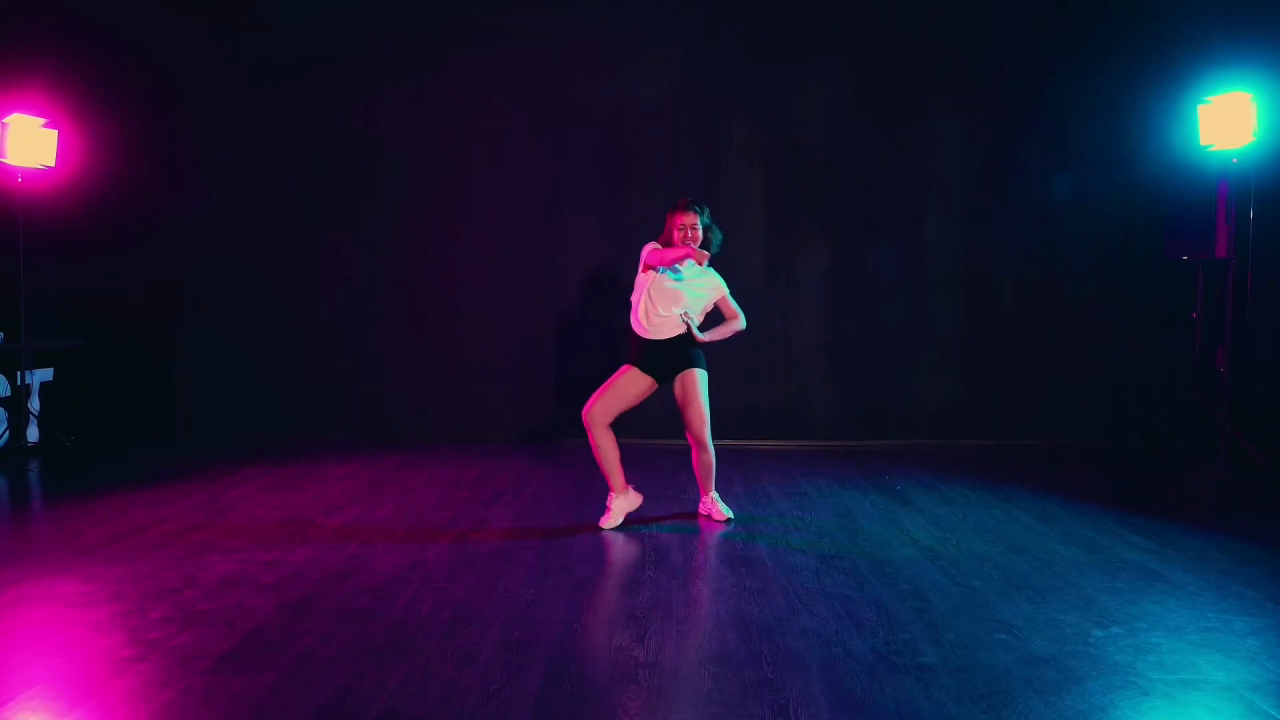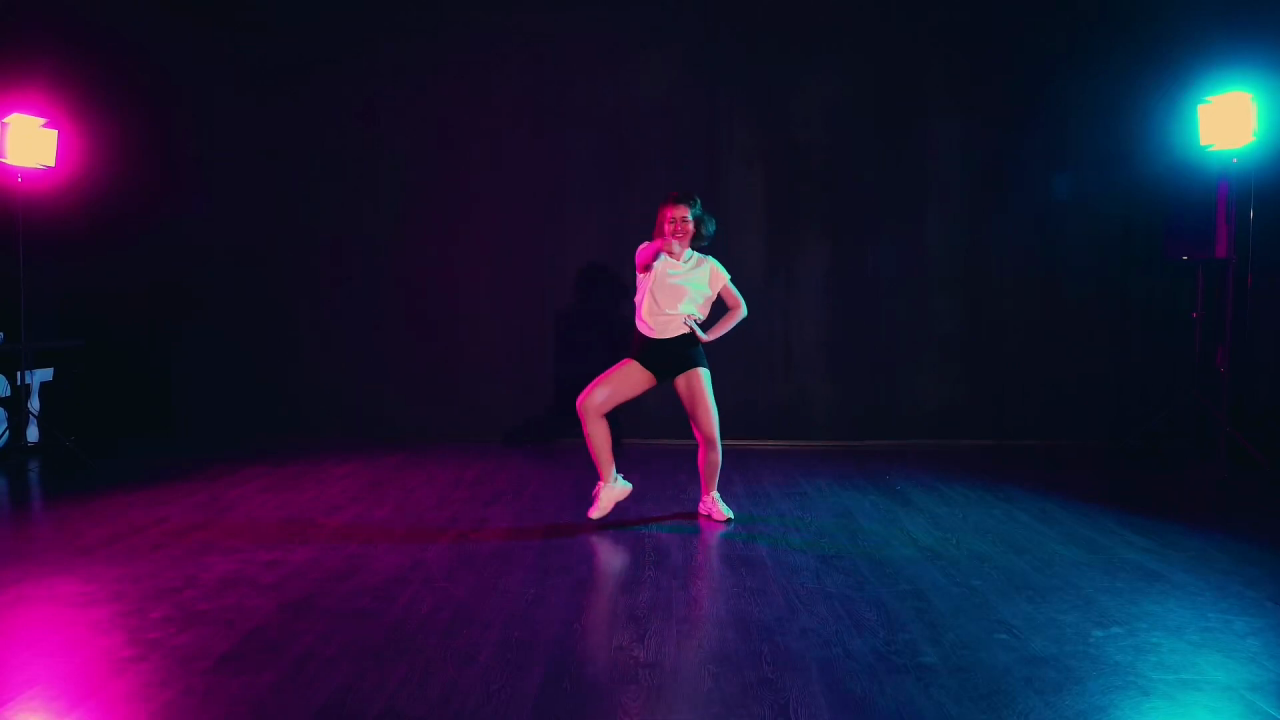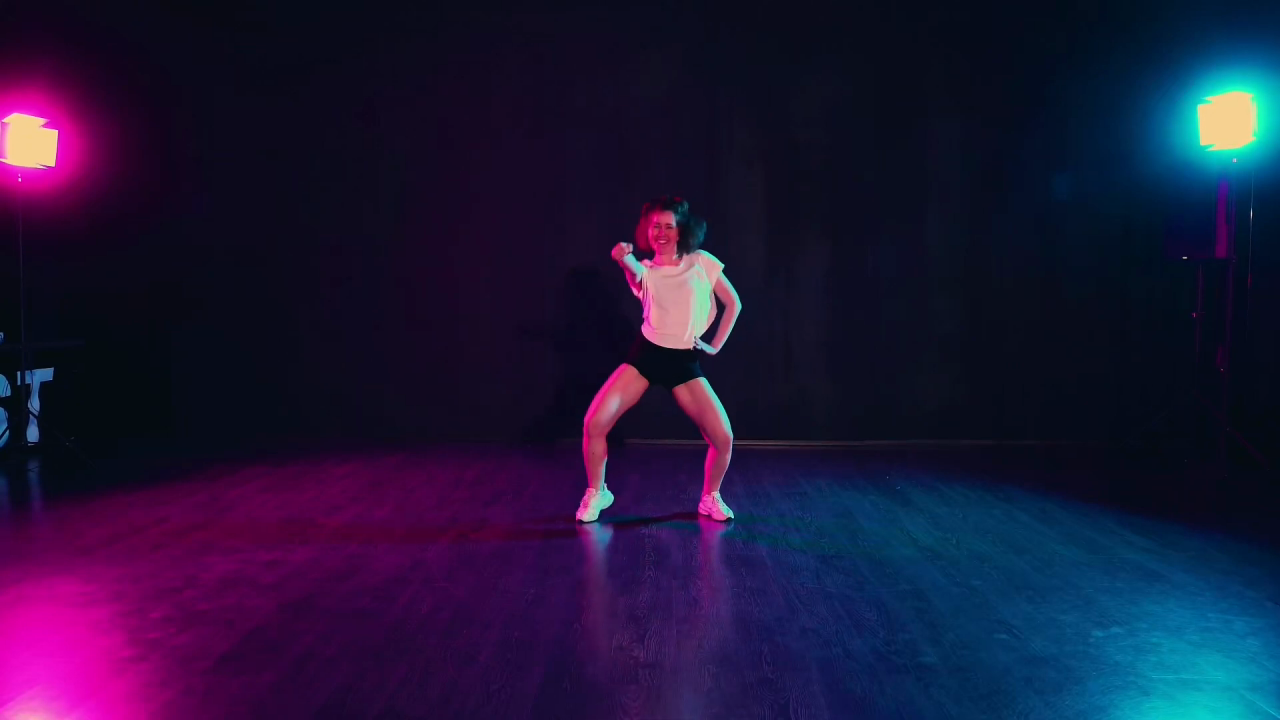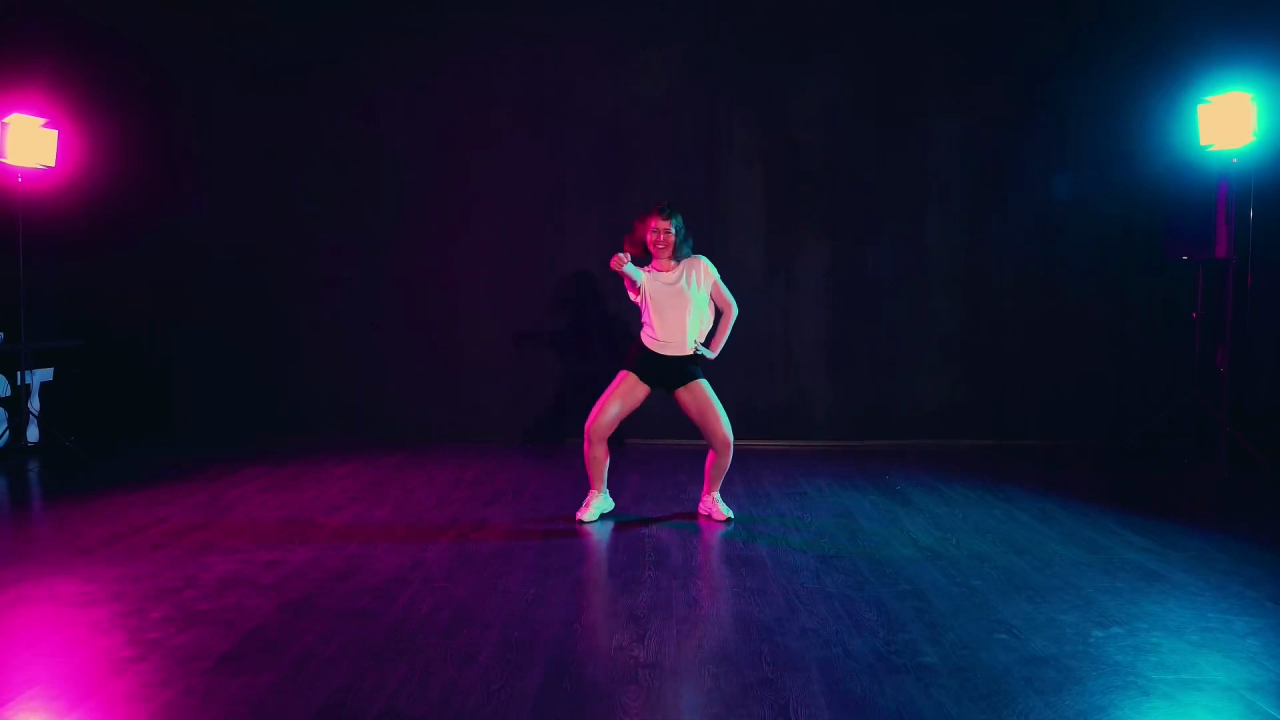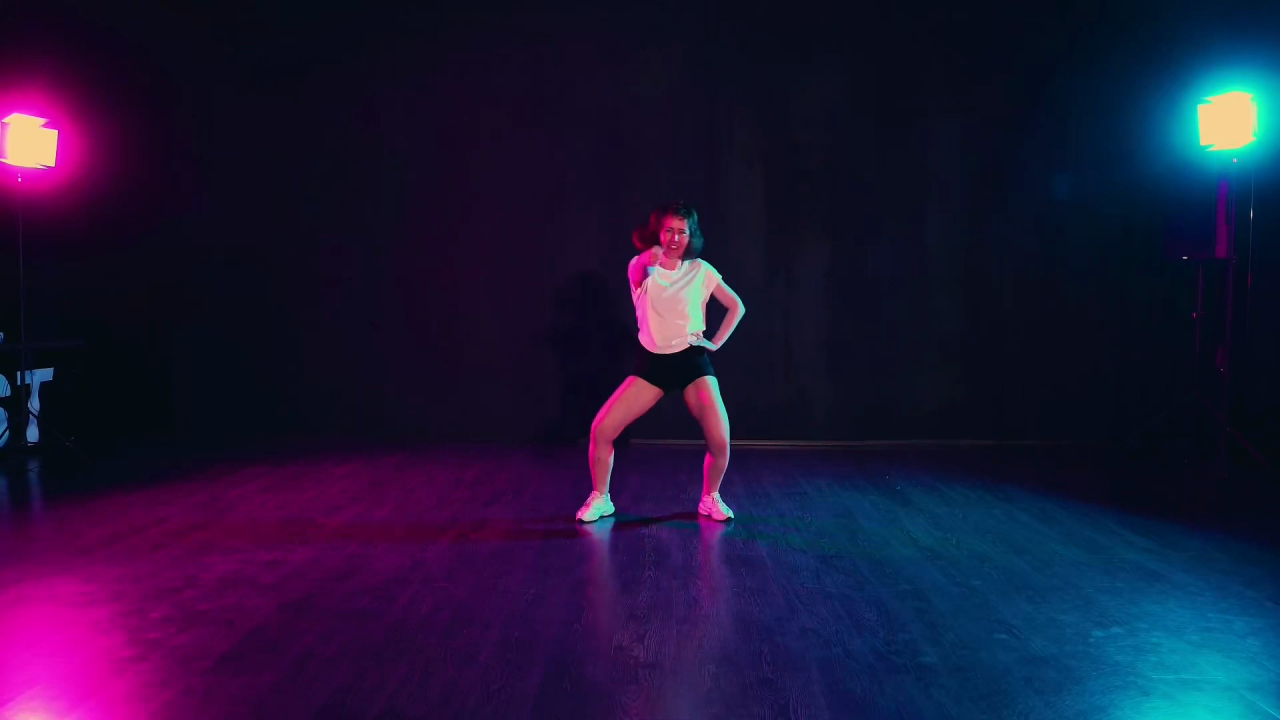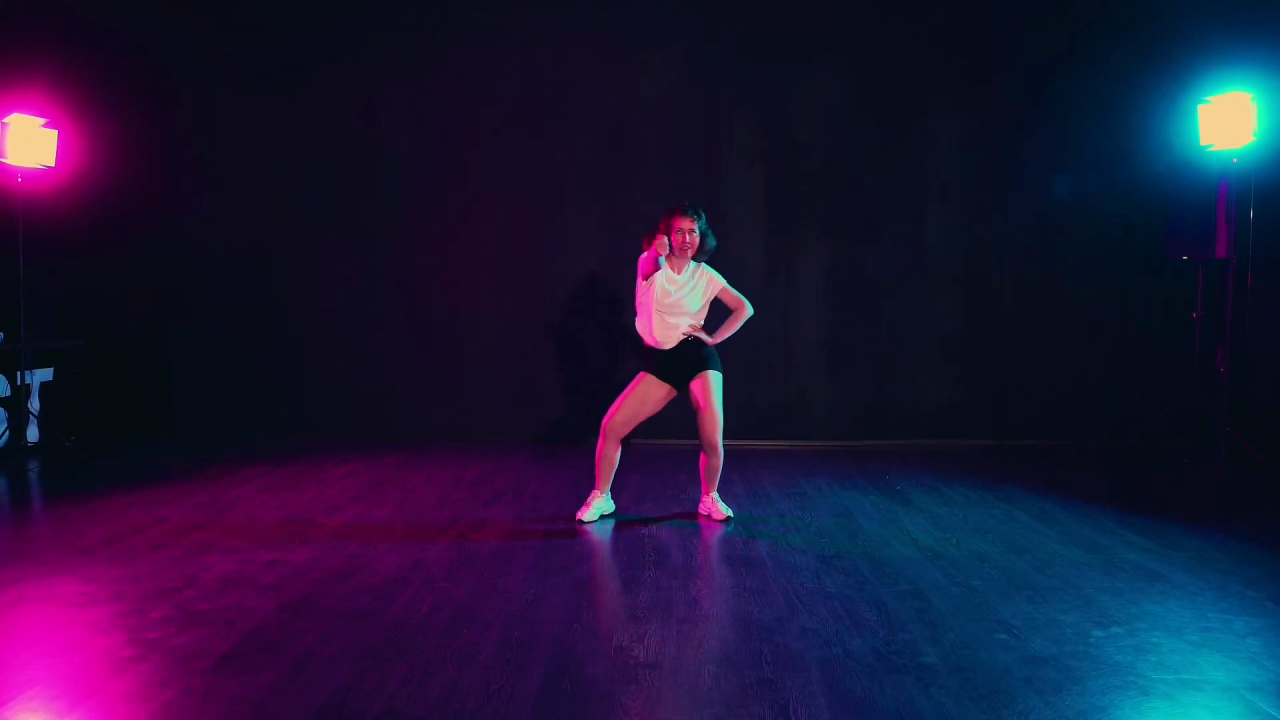
dt=0.1s
person 1, frame 1
left shoulder: (709, 278)
right shoulder: (653, 252)
left elbow: (738, 320)
right elbow: (659, 261)
left wrist: (703, 336)
right wrist: (686, 253)
left hip: (684, 353)
right hip: (645, 355)
left knee: (700, 438)
right knee: (592, 415)
left ankle: (709, 498)
right ankle: (621, 494)
person 1, frame 2
left shoulder: (709, 267)
right shoulder: (649, 251)
left elbow: (739, 309)
right elbow: (646, 258)
left wrist: (708, 335)
right wrist: (663, 247)
left hip: (687, 352)
right hip: (647, 351)
left knee: (709, 436)
right knee: (587, 404)
left ankle: (709, 498)
right ankle: (610, 483)
person 1, frame 3
left shoulder: (705, 263)
right shoulder: (642, 269)
left elbow: (734, 304)
right elbow: (637, 273)
left wrist: (715, 346)
right wrist: (625, 259)
left hip: (685, 361)
right hip: (646, 355)
left knee: (723, 438)
right knee: (594, 424)
left ankle: (710, 498)
right ankle: (596, 493)
person 1, frame 4
left shoulder: (700, 267)
right shoulder: (637, 273)
left elbow: (730, 308)
right elbow: (637, 280)
left wrist: (714, 349)
right wrist: (623, 270)
left hip: (686, 365)
right hip: (645, 361)
left knee: (723, 440)
right knee: (595, 429)
left ankle: (710, 498)
right ankle: (598, 496)
person 1, frame 5
left shoulder: (701, 270)
right shoulder: (642, 267)
left elbow: (737, 307)
right elbow: (642, 270)
left wrist: (715, 343)
right wrist: (649, 258)
left hip: (693, 362)
right hip: (652, 363)
left knee: (720, 441)
right knee: (601, 429)
left ankle: (710, 498)
right ankle: (600, 498)
person 1, frame 6
left shoulder: (705, 275)
right shoulder: (651, 265)
left elbow: (744, 309)
right elbow: (652, 262)
left wrist: (715, 337)
right wrist: (658, 249)
left hip: (697, 357)
right hip: (658, 361)
left knee: (711, 438)
right knee: (610, 427)
left ankle: (709, 498)
right ankle: (600, 497)
